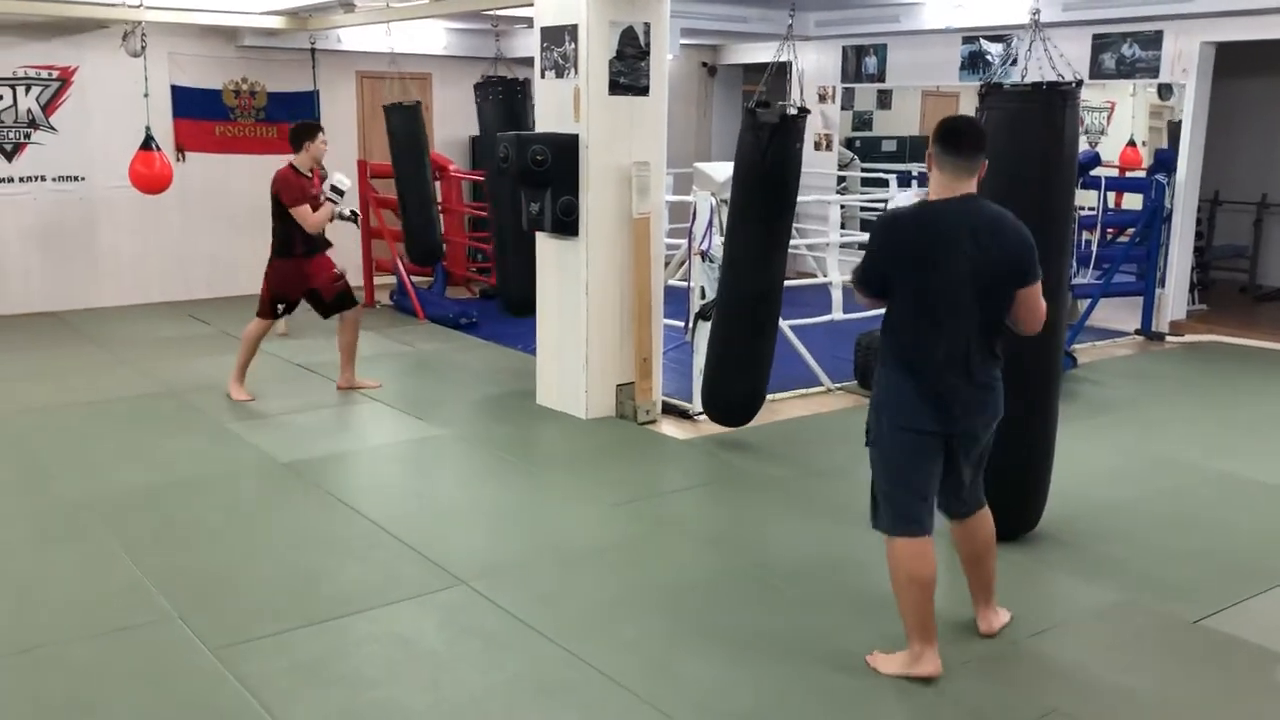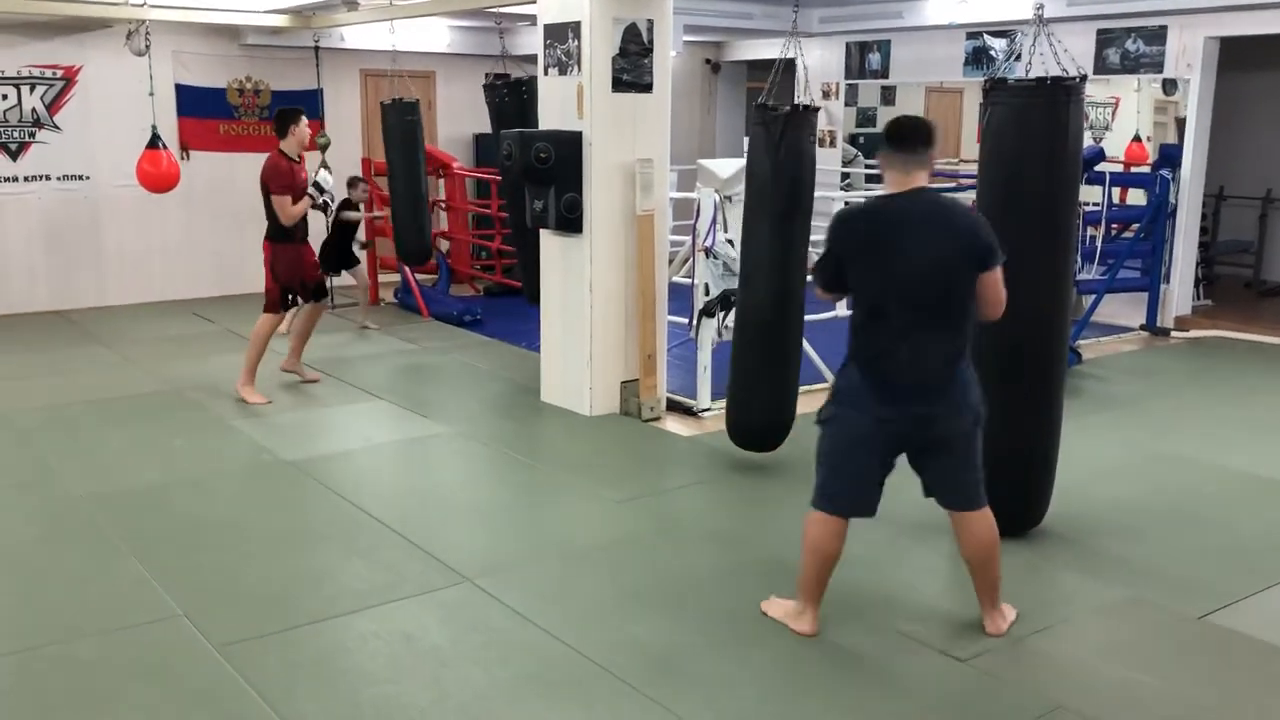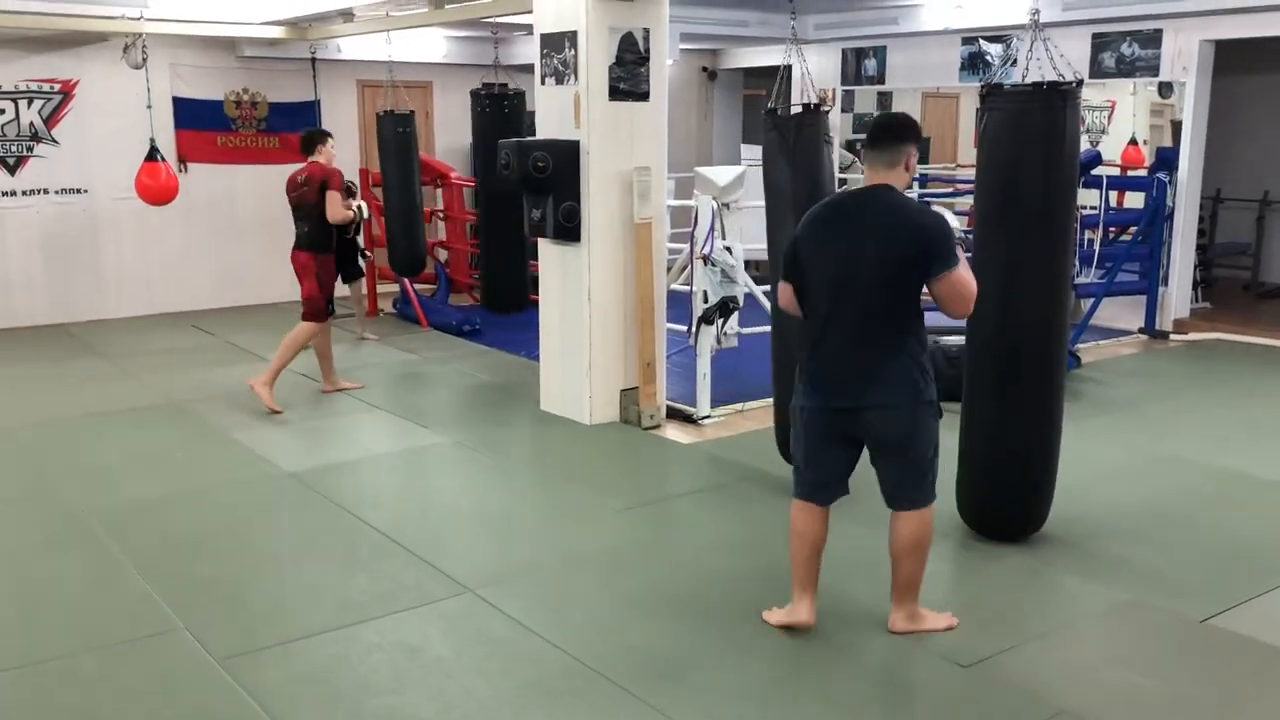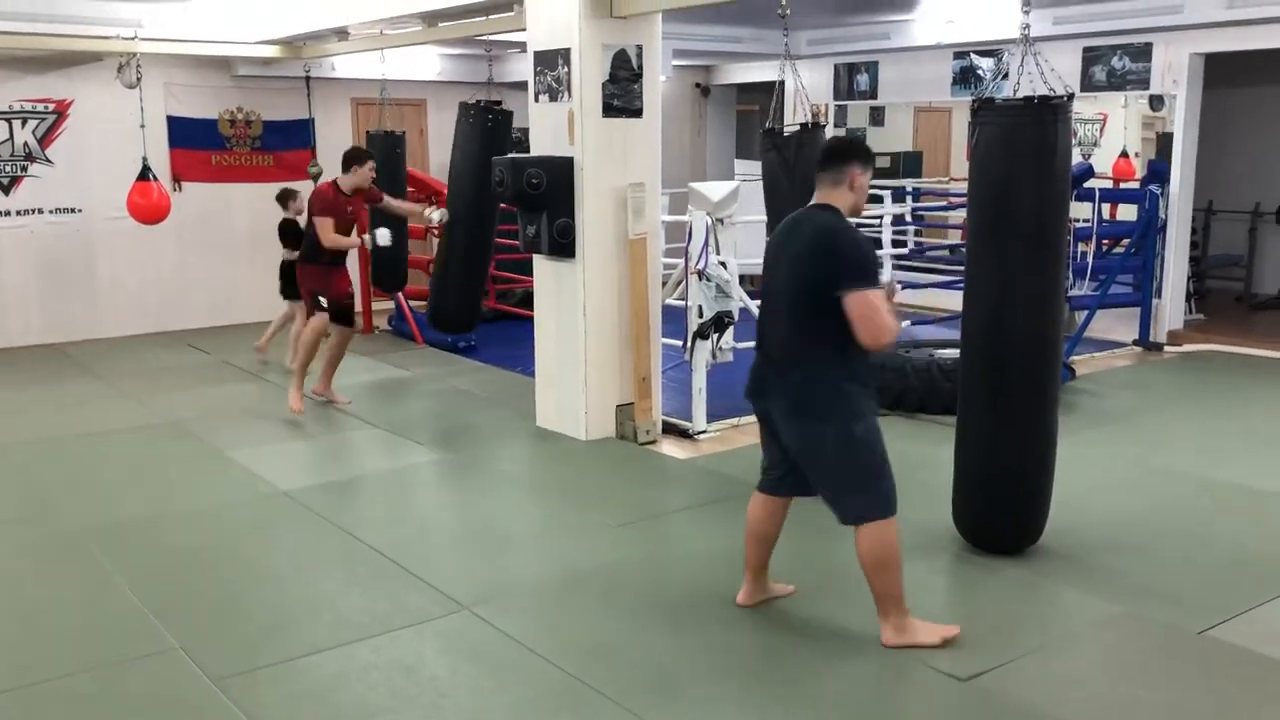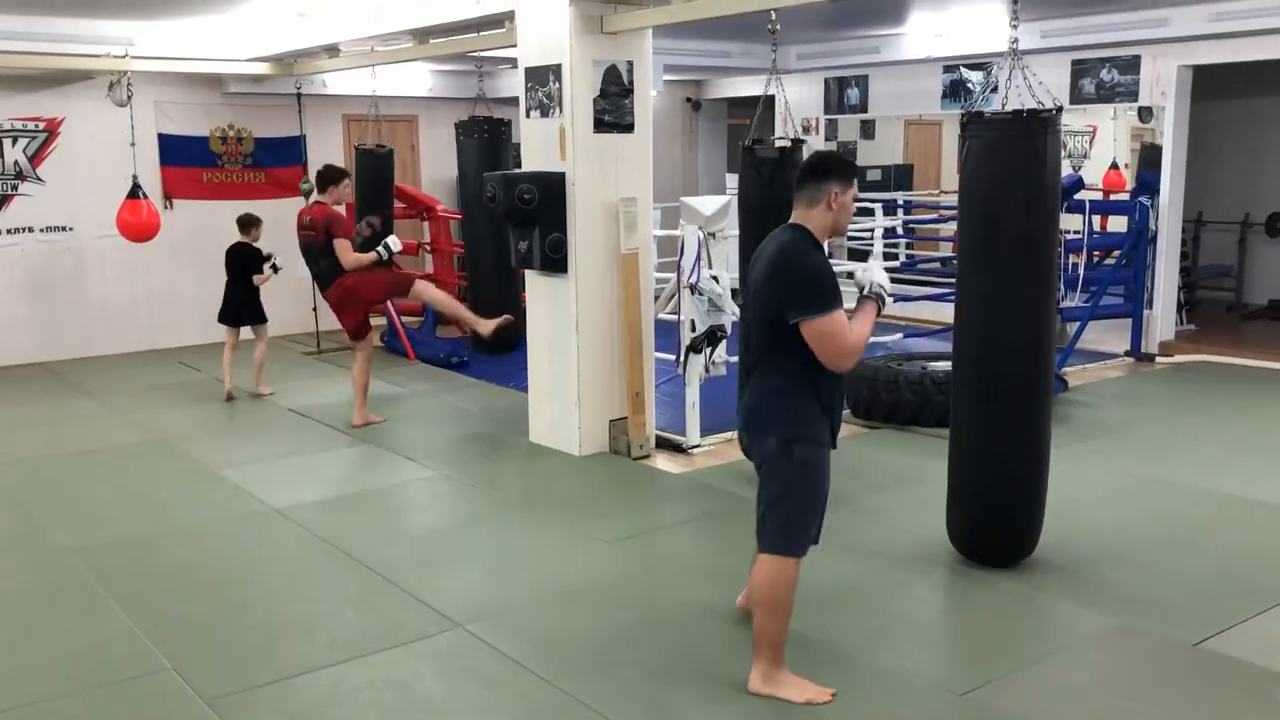
dt=0.5s
person 1, frame 1
left shoulder: (897, 228)
right shoulder: (1011, 233)
left elbow: (868, 294)
right elbow: (1031, 322)
left hip: (909, 401)
right hip: (978, 395)
left knee: (906, 524)
right knee: (968, 503)
left ankle: (921, 651)
right ankle: (987, 609)
person 1, frame 2
left shoulder: (853, 224)
right shoulder: (970, 224)
left elbow: (827, 290)
right elbow: (992, 308)
left hip: (869, 393)
right hip: (949, 393)
left knee: (831, 504)
right knee: (969, 501)
left ankle: (804, 609)
right ankle: (993, 610)
person 1, frame 3
left shoulder: (816, 219)
right shoulder: (925, 224)
left elbow: (788, 301)
right elbow: (962, 305)
right wrist: (954, 252)
left hip: (821, 384)
right hip: (899, 387)
left knee: (810, 495)
right knee: (914, 500)
left ankle: (800, 602)
right ankle: (905, 611)
person 1, frame 4
left shoulder: (785, 233)
right shoulder: (847, 243)
right elbow: (876, 335)
right wrist: (887, 313)
left hip: (772, 387)
right hip: (825, 396)
left knee: (775, 484)
right knee: (874, 508)
left ankle: (754, 585)
right ankle: (898, 622)
person 1, frame 5
left shoulder: (782, 245)
right shoulder: (805, 264)
right elbow: (843, 355)
right wrist: (874, 298)
left hip: (770, 406)
right hip: (790, 417)
left knee: (779, 512)
right knee: (784, 542)
left ankle: (754, 593)
right ankle: (768, 670)
person 2, frame 1
left shoulder: (317, 175)
right shoulder: (284, 180)
right elbow: (312, 225)
left wrist: (341, 213)
right wrist: (335, 197)
left hip: (315, 258)
right hip: (286, 262)
left knee: (350, 312)
right knee: (264, 321)
left ankle: (347, 377)
right ankle: (237, 379)
person 2, frame 2
left shoulder: (297, 160)
right shoulder: (277, 165)
right elbow: (287, 217)
left wrist: (318, 200)
right wrist: (315, 192)
left hip: (299, 244)
right hip: (282, 247)
left knee: (316, 301)
right knee: (274, 313)
left ankle: (293, 360)
right ankle: (245, 382)
person 2, frame 3
left shoulder: (294, 179)
right shoulder: (331, 174)
right elbow: (333, 216)
left wrist: (343, 206)
right wrist: (356, 212)
left hip: (303, 252)
right hip: (317, 256)
left knee: (323, 317)
right knee: (313, 321)
left ankle: (330, 379)
right ankle: (265, 380)
person 2, frame 4
left shoulder: (363, 192)
right shoulder: (323, 195)
left elbow: (394, 205)
right elbow: (328, 241)
left wrist: (430, 213)
left hip: (337, 269)
right hip: (311, 268)
left knee: (345, 329)
right knee: (320, 320)
left ankle: (322, 386)
right ankle: (296, 384)
person 2, frame 5
left shoulder: (304, 216)
right shoulder: (335, 218)
right elbow: (348, 261)
left wrist: (360, 233)
right wrist: (381, 252)
left hip: (333, 293)
right hip: (349, 284)
left knee: (363, 347)
right knee: (421, 288)
left ankle: (360, 414)
right ankle: (480, 324)
